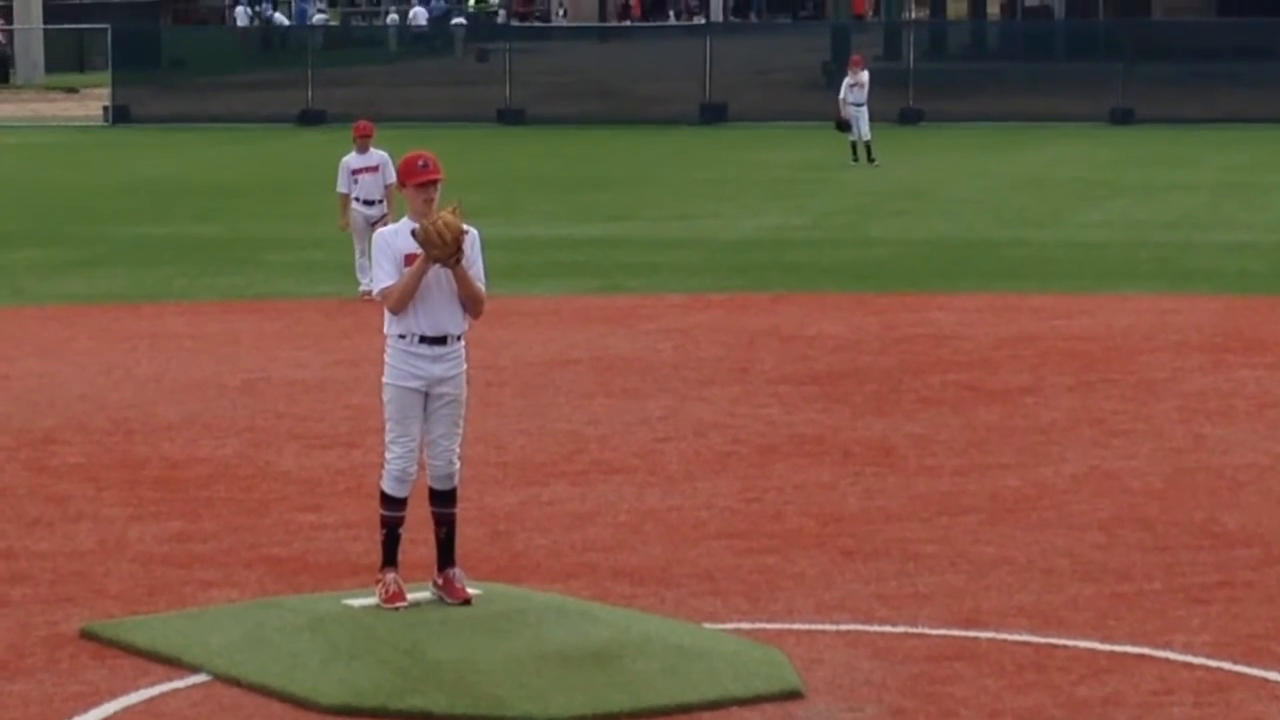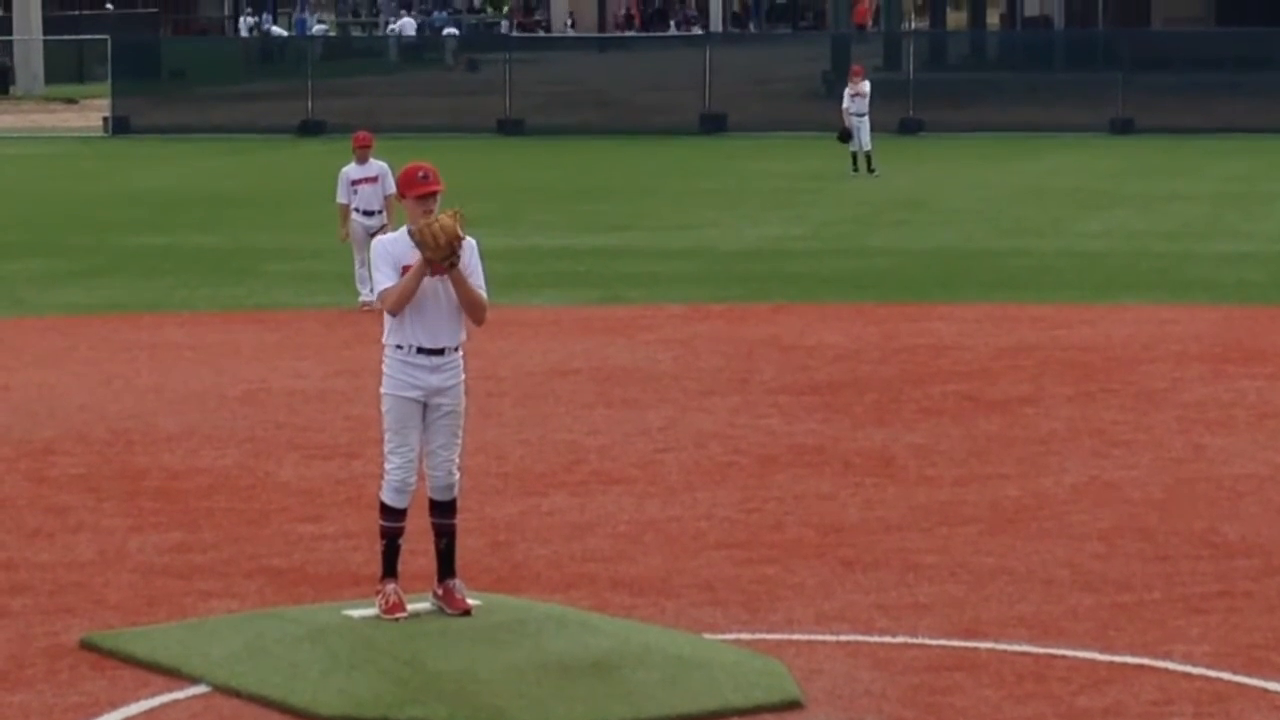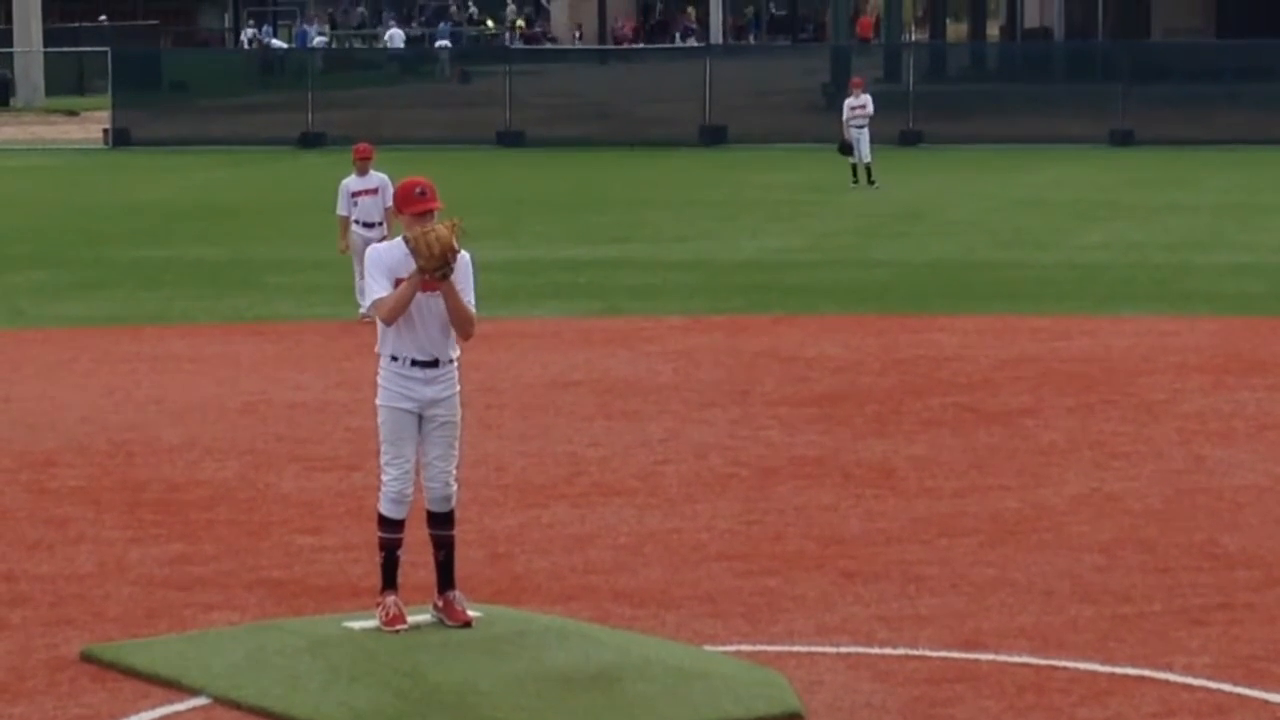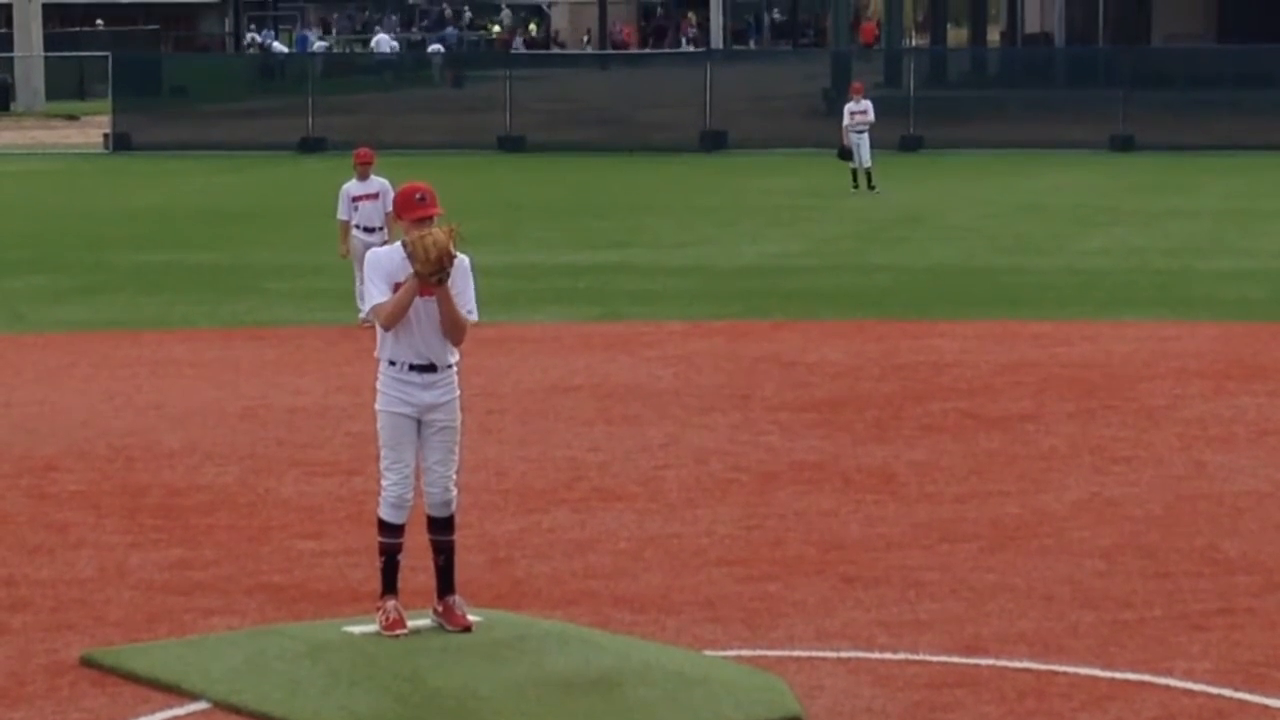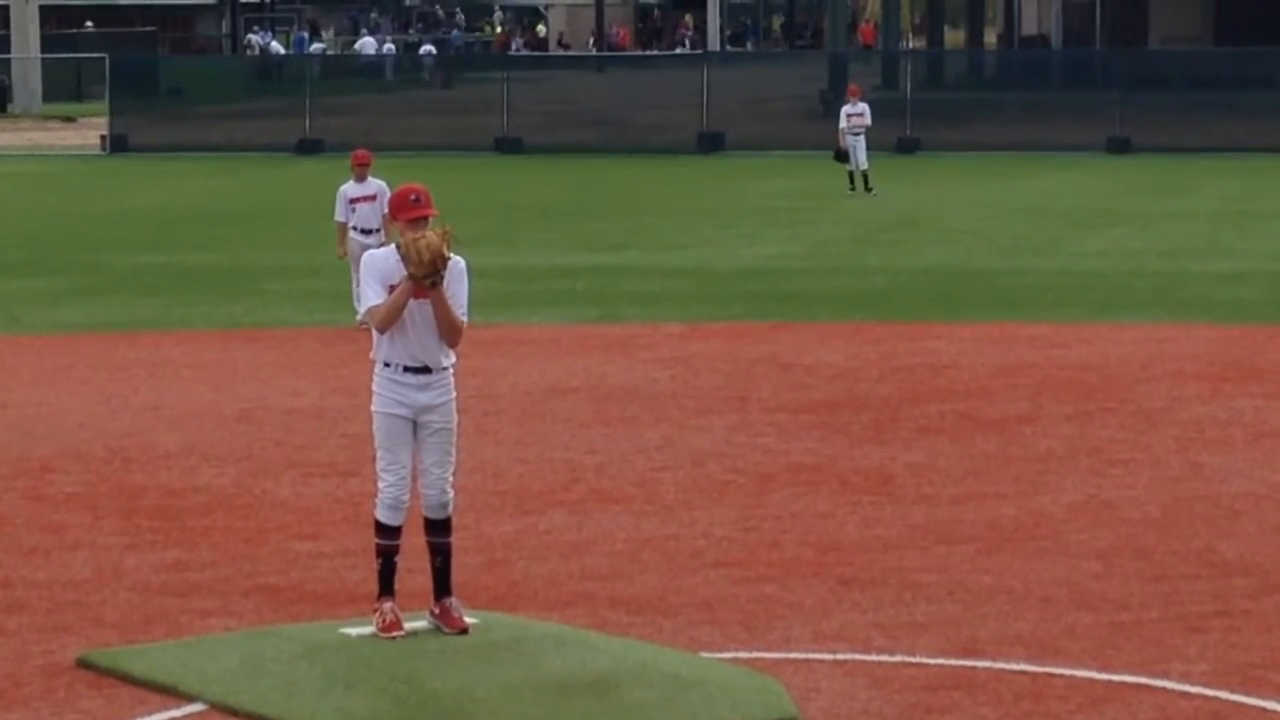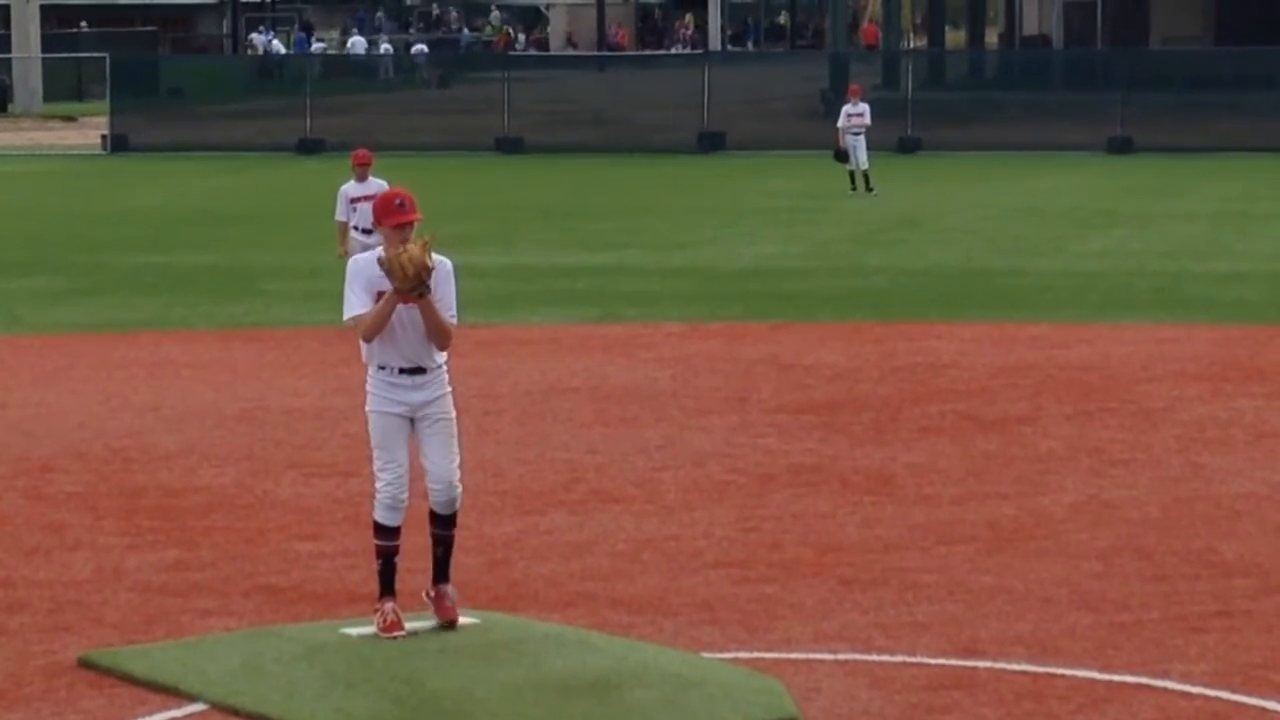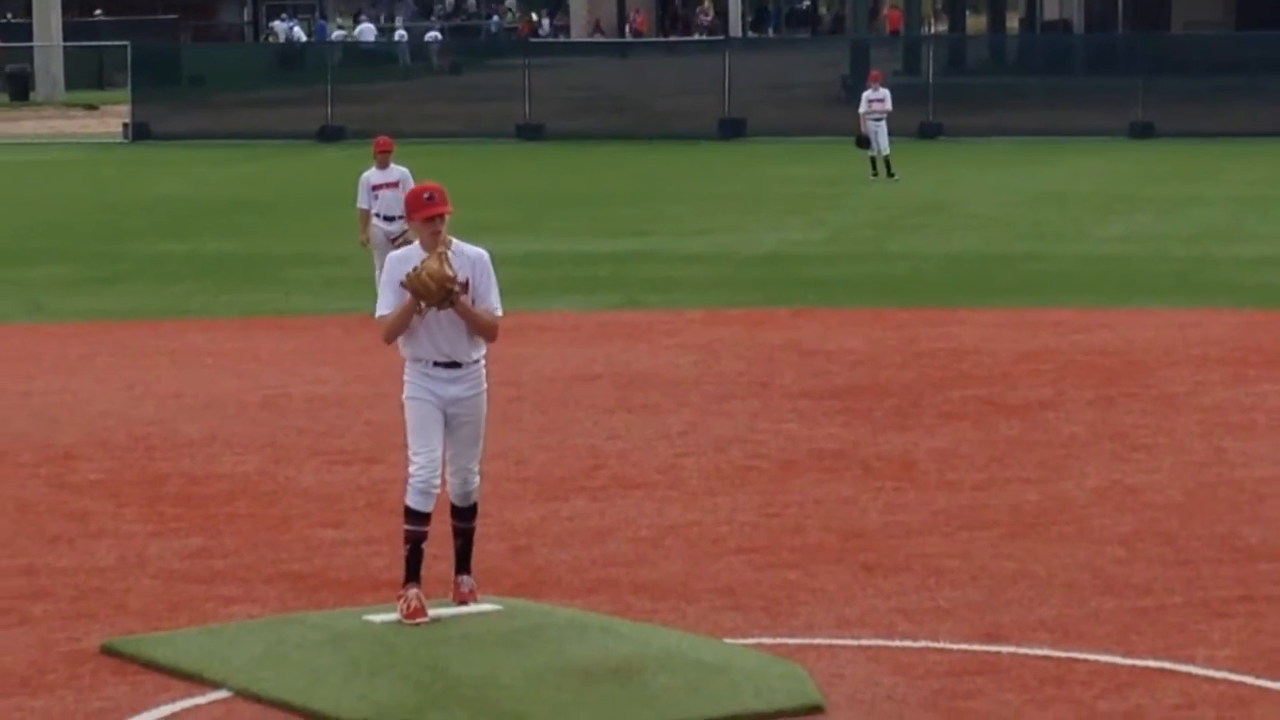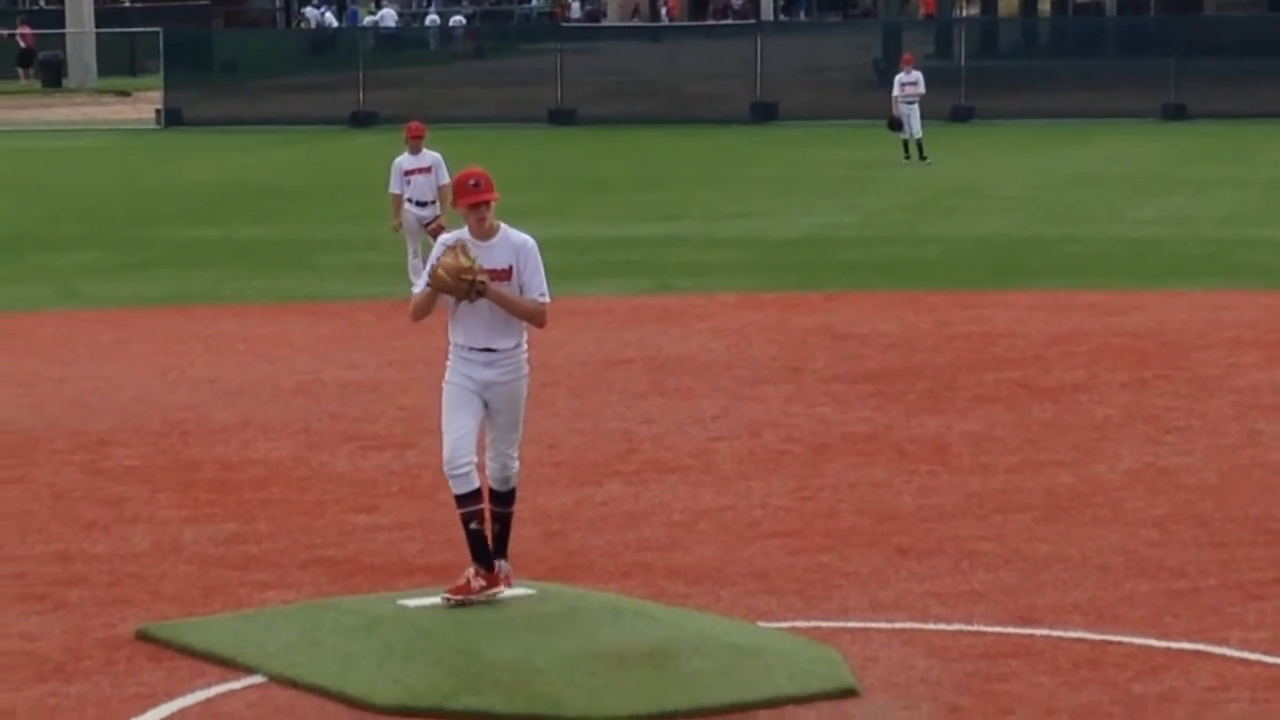
dt=0.4s
person 1, frame 1
left shoulder: (465, 236)
right shoulder: (387, 238)
left elbow: (477, 309)
right elbow: (393, 304)
left wrist: (455, 263)
right wrist: (426, 258)
left hip: (451, 359)
right hip: (405, 360)
left knee: (445, 463)
right knee: (401, 462)
left ankle: (447, 569)
right ankle: (388, 569)
person 1, frame 2
left shoulder: (464, 246)
right shoulder: (386, 246)
left elbow: (480, 316)
right elbow: (392, 305)
left wrist: (452, 268)
right wrist: (425, 260)
left hip: (448, 370)
right hip: (403, 370)
left knee: (445, 474)
right knee: (400, 473)
left ankle: (447, 580)
right ankle: (388, 580)
person 1, frame 3
left shoulder: (458, 259)
right shoulder: (380, 256)
left elbow: (467, 330)
right elbow: (386, 314)
left wrist: (444, 279)
right wrist: (420, 271)
left hip: (443, 381)
right hip: (398, 381)
left knee: (442, 484)
right knee: (397, 484)
left ankle: (446, 591)
right ankle: (389, 592)
person 1, frame 4
left shoulder: (457, 263)
right shoulder: (379, 260)
left elbow: (460, 336)
right elbow: (386, 320)
left wrist: (441, 283)
right wrist: (418, 275)
left hip: (442, 386)
right hip: (397, 386)
left knee: (442, 490)
right knee: (396, 489)
left ankle: (446, 596)
right ankle: (389, 597)
person 1, frame 5
left shoulder: (453, 266)
right shoulder: (375, 262)
left elbow: (455, 337)
right elbow: (380, 321)
left wrist: (435, 285)
right wrist: (412, 278)
left hip: (438, 388)
right hip: (392, 387)
left knee: (438, 491)
right knee: (393, 490)
left ankle: (443, 598)
right ankle: (386, 598)
person 1, frame 6
left shoulder: (440, 266)
right shoulder: (361, 268)
left elbow: (446, 340)
right elbow: (365, 331)
left wrist: (423, 294)
right wrist: (398, 289)
left hip: (433, 387)
right hip: (386, 389)
left knee: (446, 484)
right knee: (391, 492)
left ankle: (441, 584)
right ankle: (387, 599)
person 1, frame 7
left shoulder: (476, 259)
right shoulder: (398, 263)
left elbow: (492, 331)
right elbow: (387, 333)
left wrist: (456, 300)
right wrist: (417, 299)
left hip: (468, 380)
right hip: (422, 381)
left knee: (465, 481)
right knee: (423, 477)
left ankle: (463, 572)
right ankle: (411, 584)
person 1, frame 8
left shoulder: (521, 246)
right shoulder: (447, 246)
left elbow: (540, 316)
right elbow: (416, 313)
left wrist: (492, 290)
right wrist: (438, 283)
left hip: (508, 367)
right hip: (462, 366)
left knee: (503, 465)
right knee: (458, 460)
left ankle: (499, 558)
right ankle: (482, 568)
